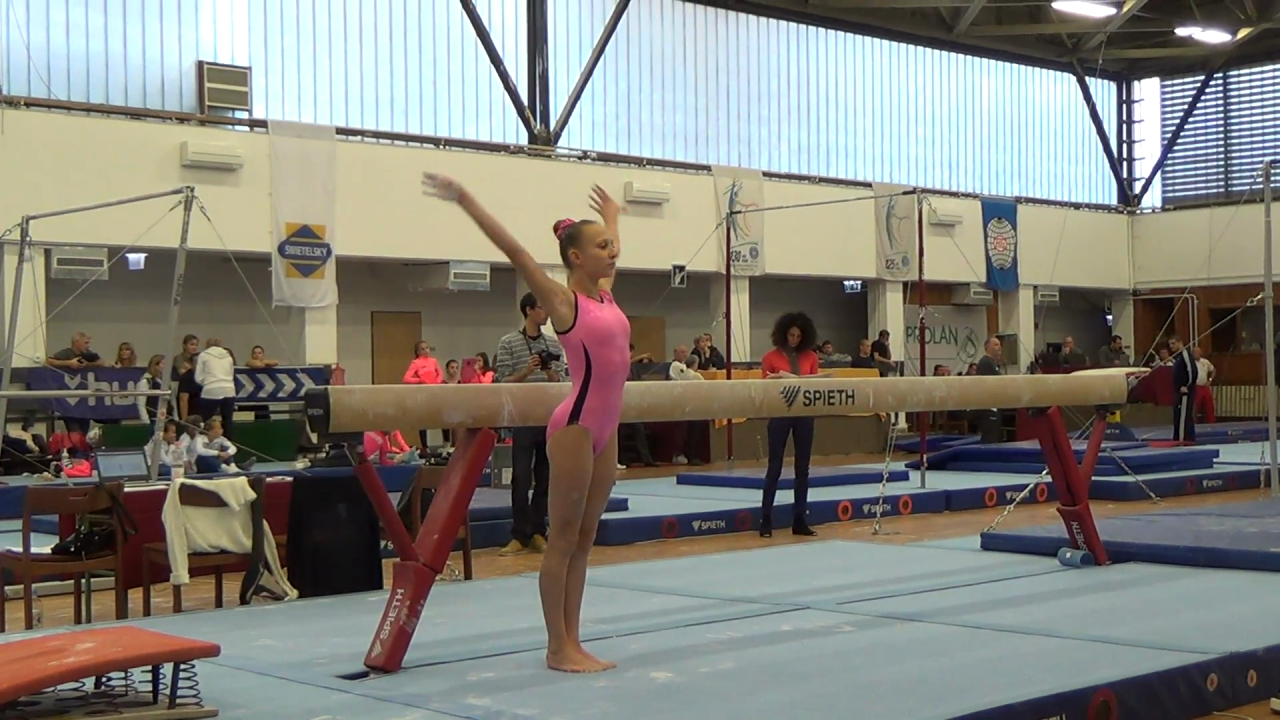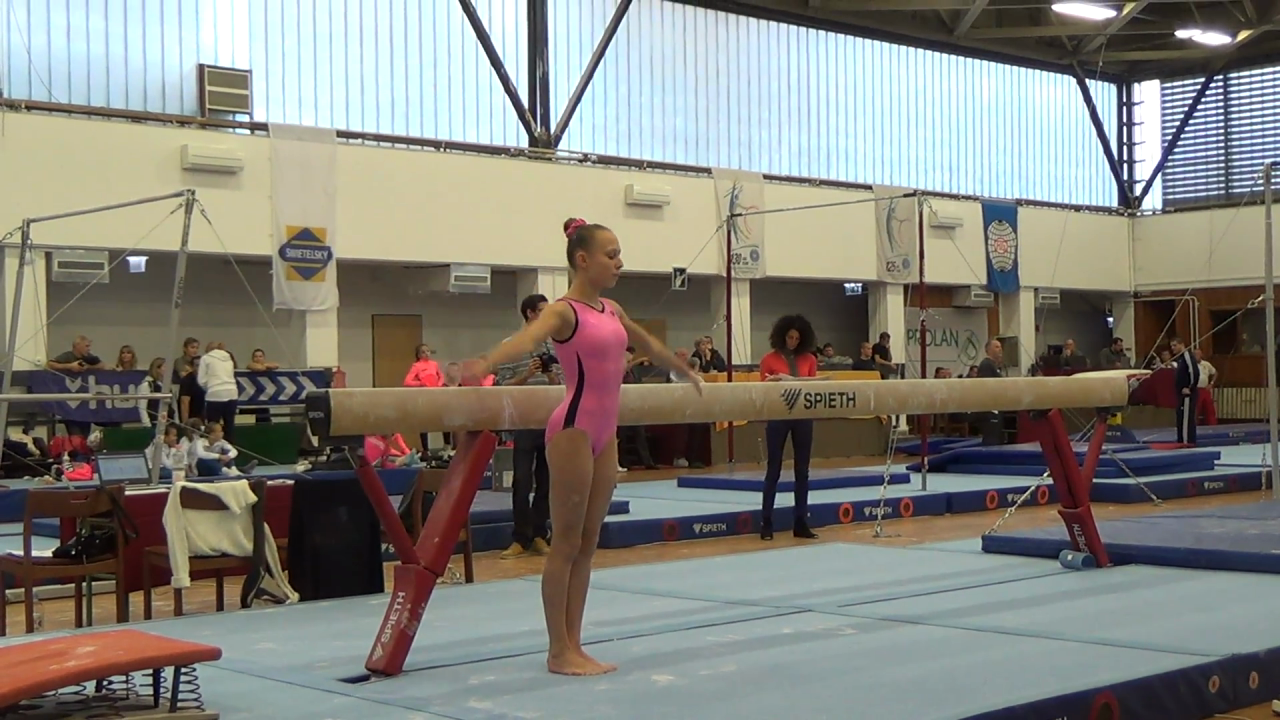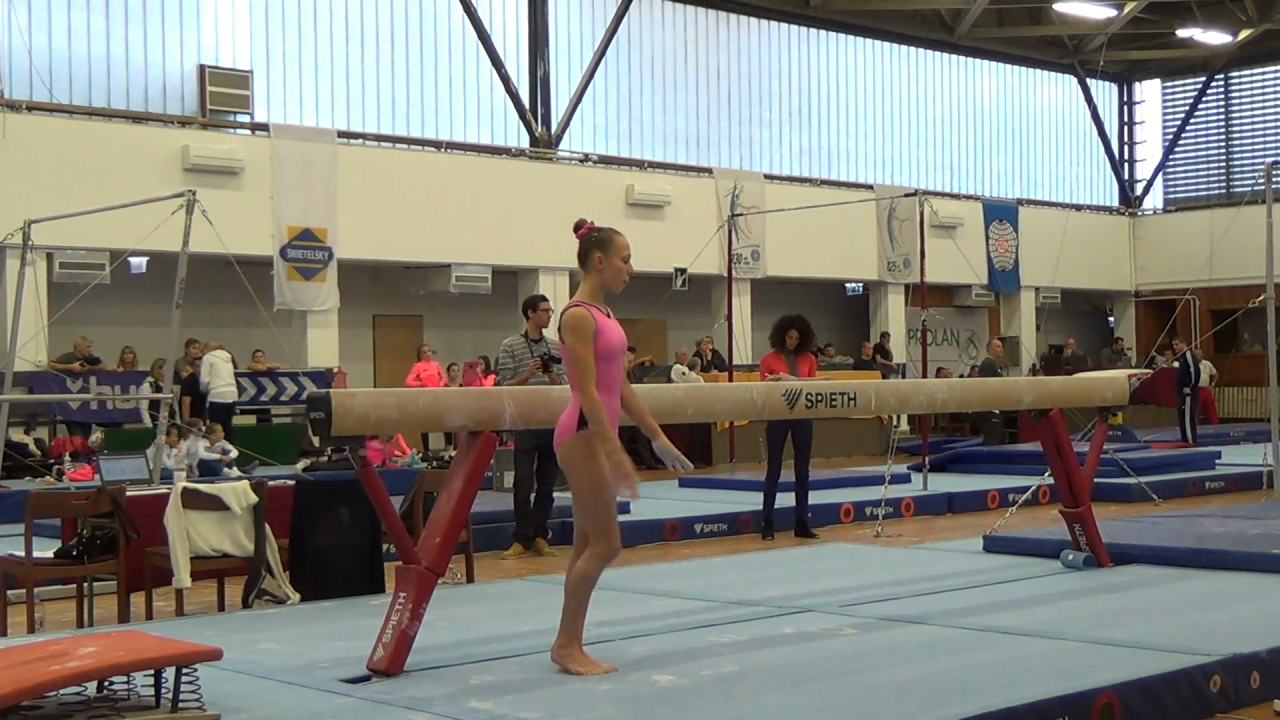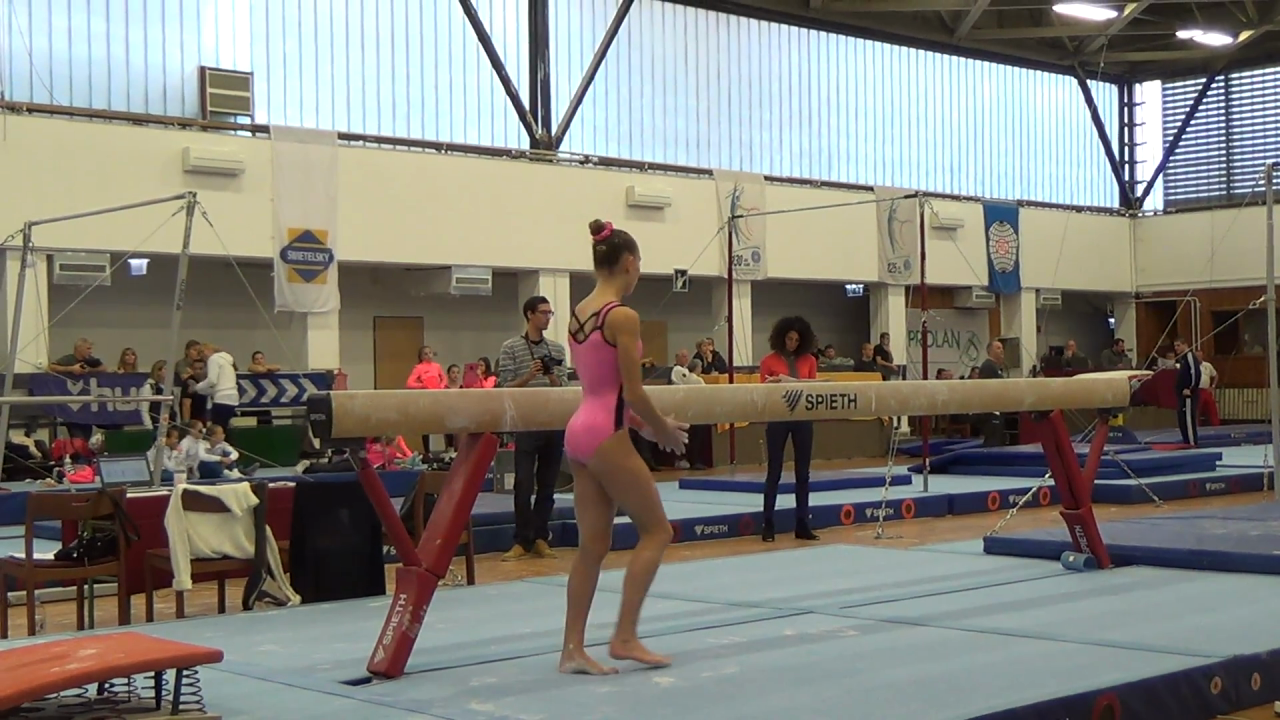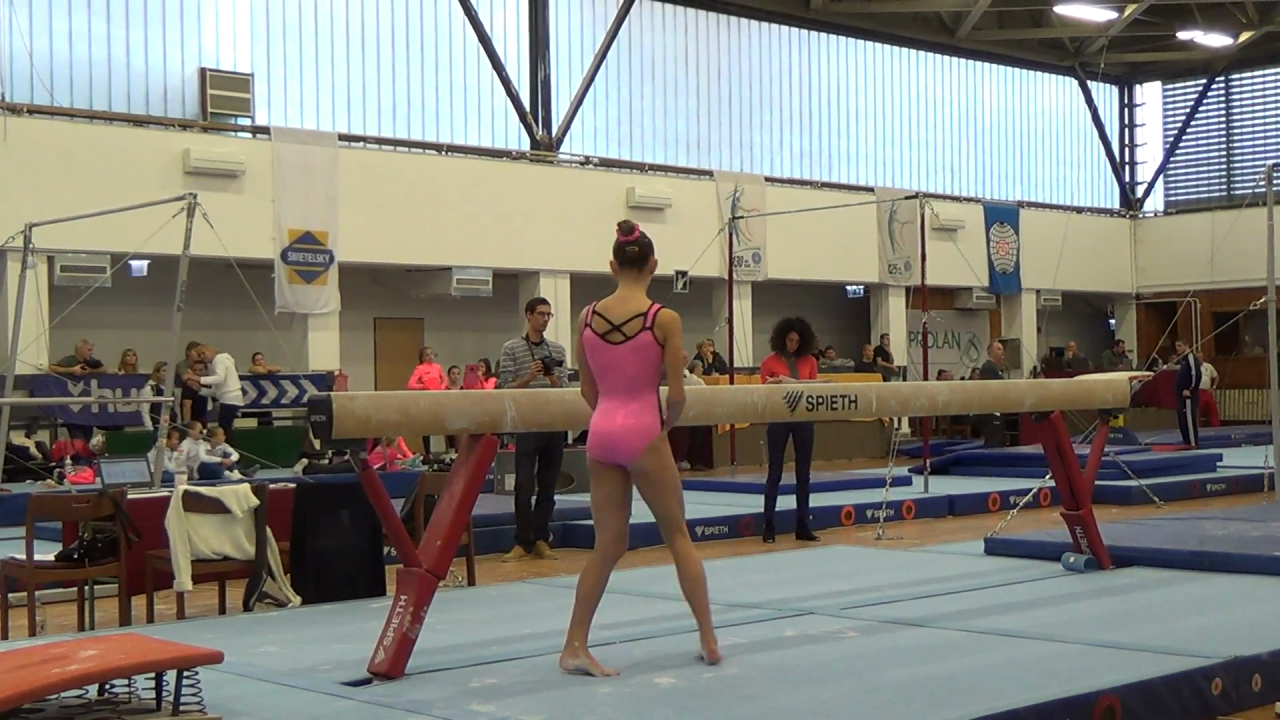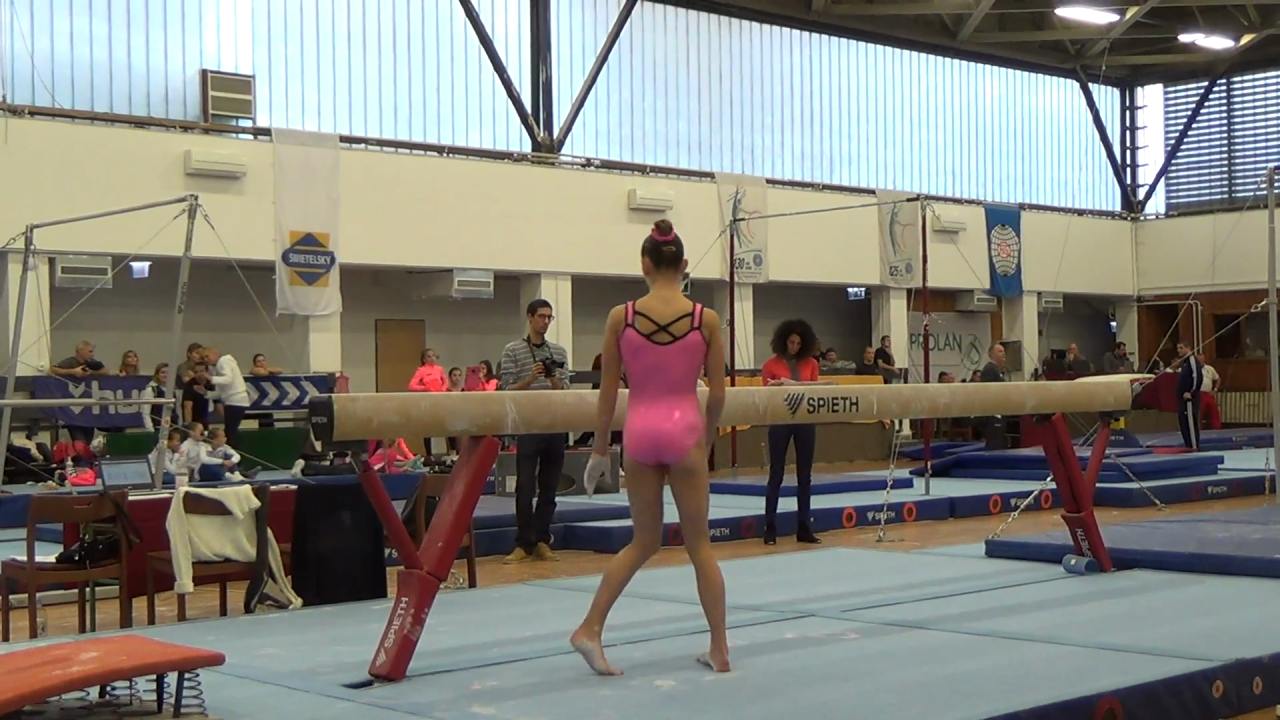
dt=0.2s
person 1, frame 1
left shoulder: (605, 294)
right shoulder: (564, 300)
left elbow: (605, 249)
right elbow: (514, 251)
left wrist: (611, 211)
right wrist: (465, 200)
left hip: (605, 431)
right hip: (576, 427)
left knee: (584, 538)
right knee: (564, 537)
left ankle: (571, 641)
right ankle: (560, 645)
person 1, frame 2
left shoulder: (611, 310)
right shoulder: (562, 311)
left elbow: (651, 346)
right elbow: (525, 339)
left wrist: (685, 368)
right wrist: (485, 363)
left hip: (604, 435)
right hip: (574, 432)
left knee: (586, 543)
right knee: (567, 544)
left ankle: (572, 644)
right ankle: (560, 650)
person 1, frame 3
left shoulder: (599, 314)
right shoulder: (580, 315)
left elbow: (618, 388)
right elbow: (587, 392)
left wrist: (657, 438)
right wrist: (613, 456)
left hip: (597, 434)
right hip: (585, 435)
left knee: (589, 543)
right knee: (601, 544)
left ankle: (573, 644)
right ankle: (565, 644)
person 1, frame 4
left shoulder: (579, 314)
right shoulder: (624, 317)
right elbow: (635, 392)
left wrist: (653, 422)
right wrist: (663, 427)
left hip: (580, 431)
right hip: (606, 436)
left knee: (593, 543)
right knee: (656, 531)
left ankle: (572, 647)
right ankle: (625, 636)
person 1, frame 5
left shoulder: (588, 316)
right shoulder: (666, 319)
left elbow: (588, 390)
right elbow: (679, 391)
right wrist: (665, 423)
left hip: (602, 435)
right hip: (643, 435)
left knee: (608, 544)
right knee: (678, 538)
left ankle: (575, 645)
right ankle: (709, 641)
person 1, frame 6
left shoulder: (621, 317)
right shoulder: (706, 319)
left elbow: (608, 389)
right elbow: (717, 393)
left wrist: (600, 447)
right wrist: (704, 438)
left hip: (640, 432)
right hip: (684, 431)
left knee: (643, 541)
right knee: (699, 545)
left ankle: (590, 628)
right ankle: (718, 649)
person 2, frame 1
left shoulder: (555, 344)
right shoulder: (509, 342)
left elbow: (561, 384)
right elbow: (502, 383)
left wrist: (551, 373)
right wrist: (526, 371)
left knee: (545, 479)
right knee: (521, 480)
left ankle: (538, 532)
right ankle: (520, 535)
person 2, frame 2
left shoulder: (556, 347)
left elbow: (562, 387)
right elbow: (503, 386)
left wrist: (553, 376)
right wrist: (527, 375)
left knee: (545, 482)
right knee: (522, 483)
left ankle: (539, 536)
right ankle: (521, 538)
person 2, frame 3
left shoulder: (556, 347)
right shoulder: (510, 346)
left elbow: (563, 387)
right elbow: (504, 386)
left wrist: (553, 377)
right wrist: (528, 375)
left knee: (547, 483)
right knee: (523, 483)
left ankle: (540, 537)
right ankle: (522, 539)
person 2, frame 4
left shoulder: (557, 348)
right shoulder: (511, 347)
left elbow: (564, 389)
right elbow: (505, 387)
left wrist: (553, 378)
right wrist: (528, 376)
left knee: (547, 485)
right knee: (523, 485)
left ankle: (540, 538)
right ankle: (522, 541)
person 2, frame 5
left shoulder: (558, 350)
right shoulder: (511, 349)
left elbow: (564, 390)
right elbow: (506, 388)
left wrist: (553, 379)
right wrist: (529, 378)
left knee: (548, 486)
right knee: (524, 486)
left ankle: (541, 539)
right ankle: (523, 542)
person 2, frame 6
left shoulder: (559, 351)
right shoulder: (512, 351)
left elbow: (566, 391)
right elbow: (507, 390)
left wrist: (554, 380)
right wrist: (530, 379)
left knee: (549, 487)
right knee: (525, 488)
left ankle: (542, 541)
right ankle: (524, 543)
person 3, frame 1
left shoulder: (811, 357)
right shoulder: (771, 357)
right wrist: (774, 380)
left hip: (804, 414)
right hip: (780, 414)
left knee: (802, 468)
right knee: (774, 467)
left ankle: (799, 520)
right ankle: (766, 520)
person 3, frame 2
left shoulder: (809, 359)
right shoulder: (769, 360)
right wrist: (772, 382)
left hip: (803, 416)
right hip: (778, 416)
left knee: (802, 470)
right knee: (774, 470)
left ankle: (801, 523)
right ankle: (766, 523)
person 3, frame 3
left shoulder: (809, 359)
right shoulder: (769, 360)
right wrist: (772, 382)
left hip: (802, 416)
right hip: (778, 417)
left knee: (802, 471)
right knee: (774, 470)
left ankle: (801, 523)
right ankle: (767, 523)
person 3, frame 4
left shoulder: (809, 360)
right shoulder: (769, 361)
right wrist: (771, 383)
left hip: (803, 418)
right hip: (778, 418)
left knee: (803, 472)
right knee: (774, 472)
left ankle: (802, 524)
right ankle: (768, 525)
person 3, frame 5
left shoulder: (809, 361)
right shoulder: (770, 362)
right wrist: (773, 384)
left hip: (804, 419)
right hip: (778, 419)
left knee: (803, 473)
right knee: (775, 473)
left ankle: (803, 525)
right ankle: (768, 526)
person 3, frame 6
left shoulder: (810, 363)
right shoulder: (771, 365)
right wrist: (774, 386)
left hip: (805, 421)
right hip: (780, 421)
left knee: (804, 475)
right knee: (776, 474)
left ankle: (804, 527)
right ankle: (770, 528)
